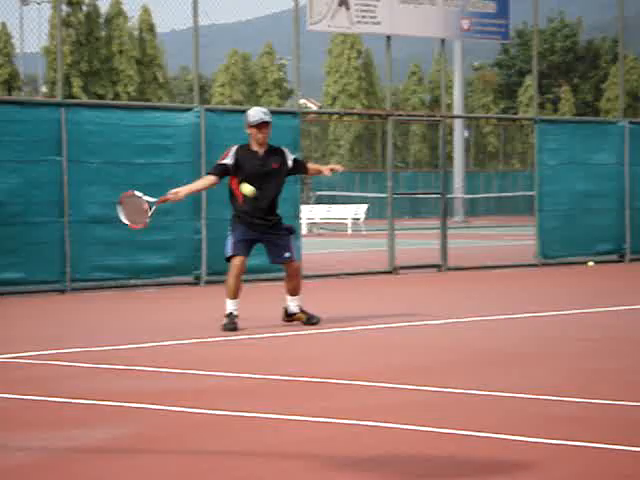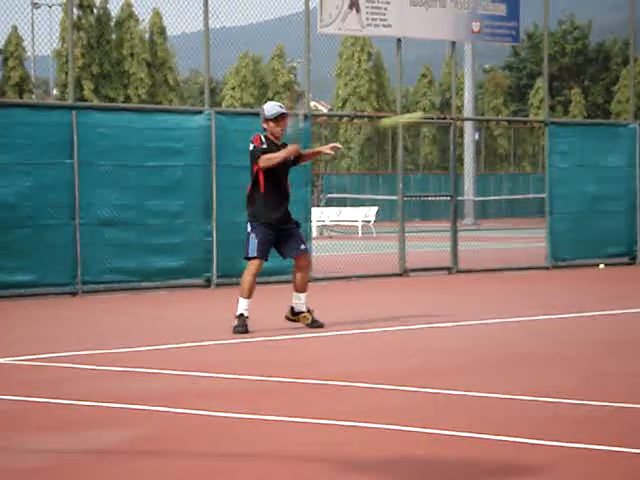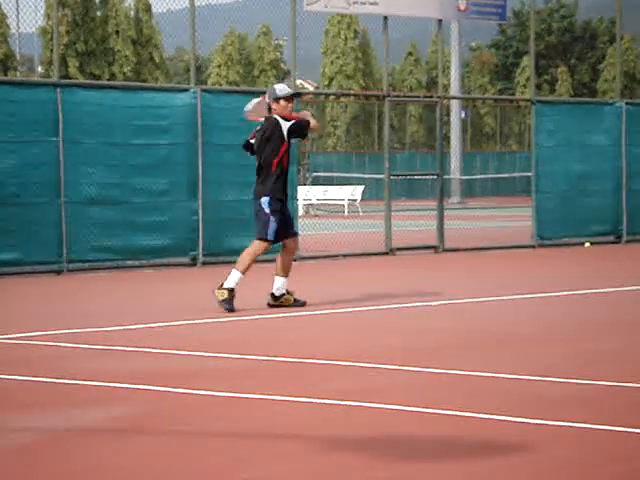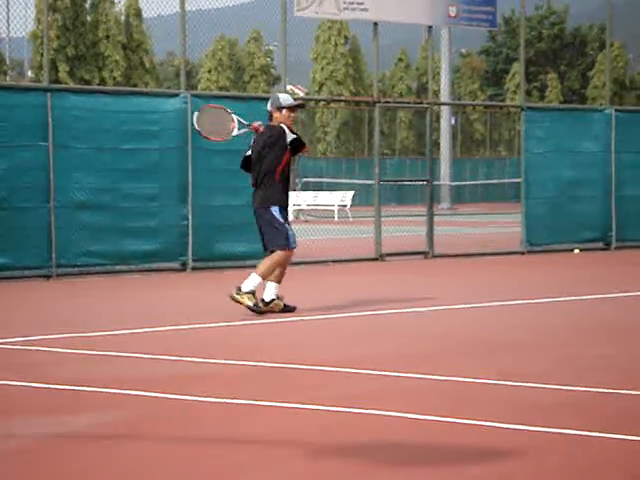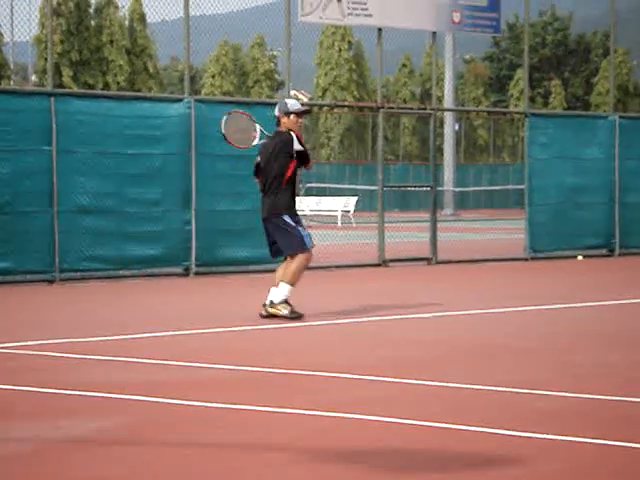
dt=0.2s
person 1, frame 1
left shoulder: (281, 155)
right shoulder: (236, 154)
left elbow: (305, 167)
right elbow: (212, 178)
left wrist: (325, 168)
right wrist: (184, 190)
left hip: (269, 222)
right hip: (243, 222)
left knee: (293, 265)
right knee: (237, 264)
left ankle: (294, 310)
right ankle: (231, 313)
person 1, frame 2
left shoulder: (280, 143)
right shoulder: (258, 141)
left elbow: (298, 157)
right elbow: (263, 162)
left wrist: (319, 150)
right wrist: (287, 151)
left hip: (283, 216)
right hip: (261, 217)
left knee: (303, 259)
right knee: (255, 263)
left ankle: (299, 310)
right ankle: (241, 315)
person 1, frame 3
left shoulder: (262, 129)
right shoulder: (280, 122)
left elbow: (247, 146)
right elbow: (313, 126)
right wrist: (307, 116)
left hip: (273, 195)
right hip: (269, 195)
left knee: (291, 242)
right knee: (263, 242)
left ankle: (279, 294)
right ankle: (226, 288)
person 1, frame 4
left shoulder: (257, 139)
right shoulder: (283, 131)
left elbow: (246, 168)
right elbow: (301, 149)
left hip: (260, 201)
right hip: (272, 202)
left knee: (282, 251)
right knee: (284, 250)
left ankle: (269, 298)
right ankle: (245, 290)
person 1, frame 5
left shoulder: (265, 144)
right shoulder: (292, 137)
left elbow: (258, 177)
right elbow: (306, 164)
left hip: (268, 210)
right hip: (281, 209)
left knee: (291, 256)
right knee: (305, 252)
left ankle: (272, 304)
right ankle: (279, 301)
